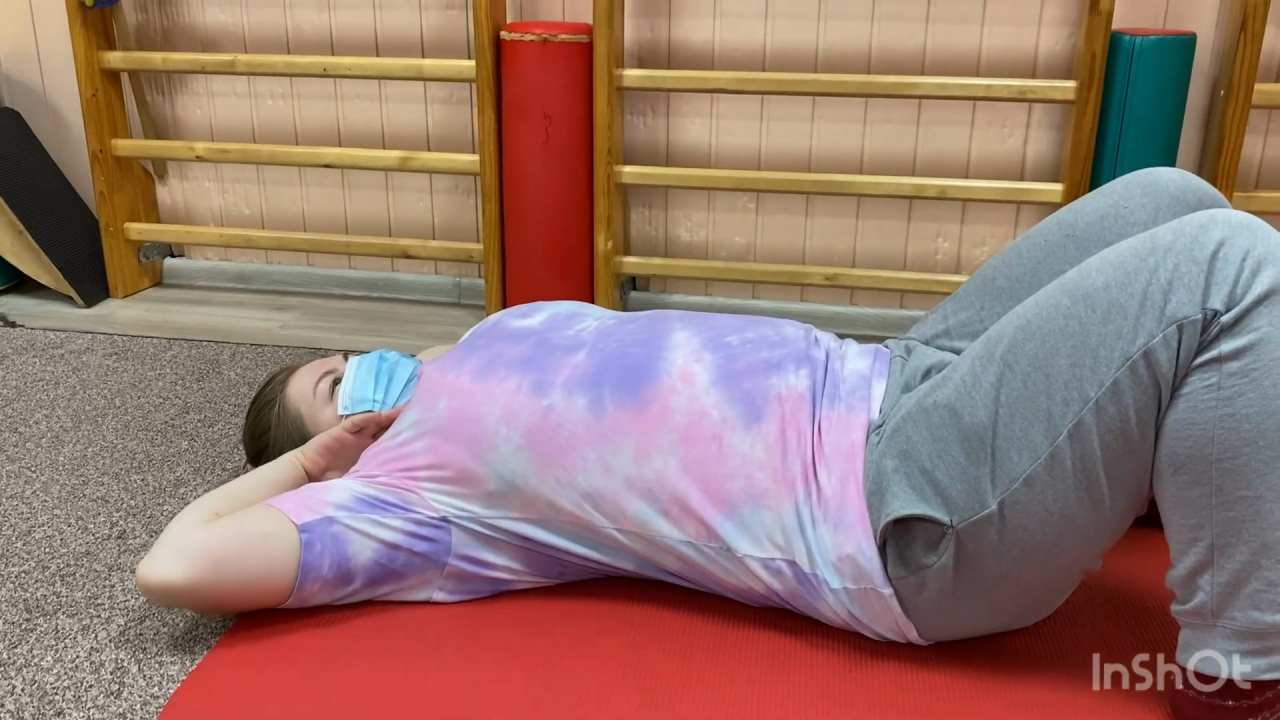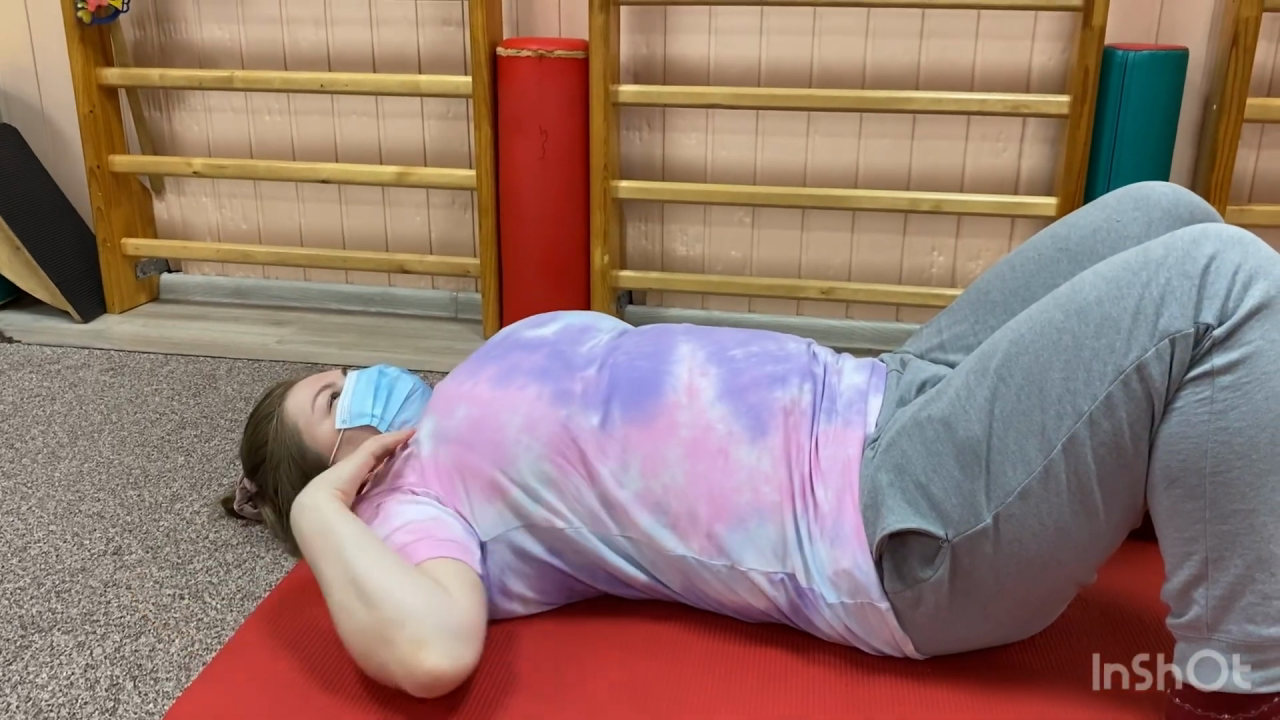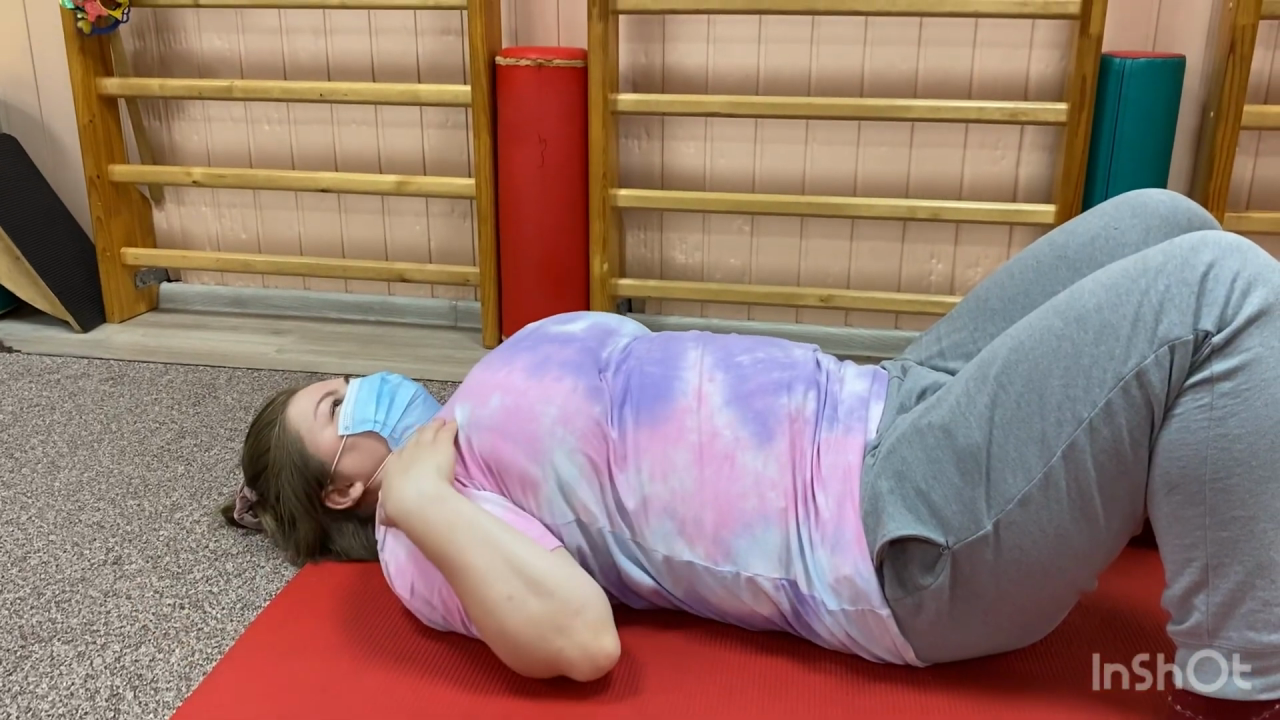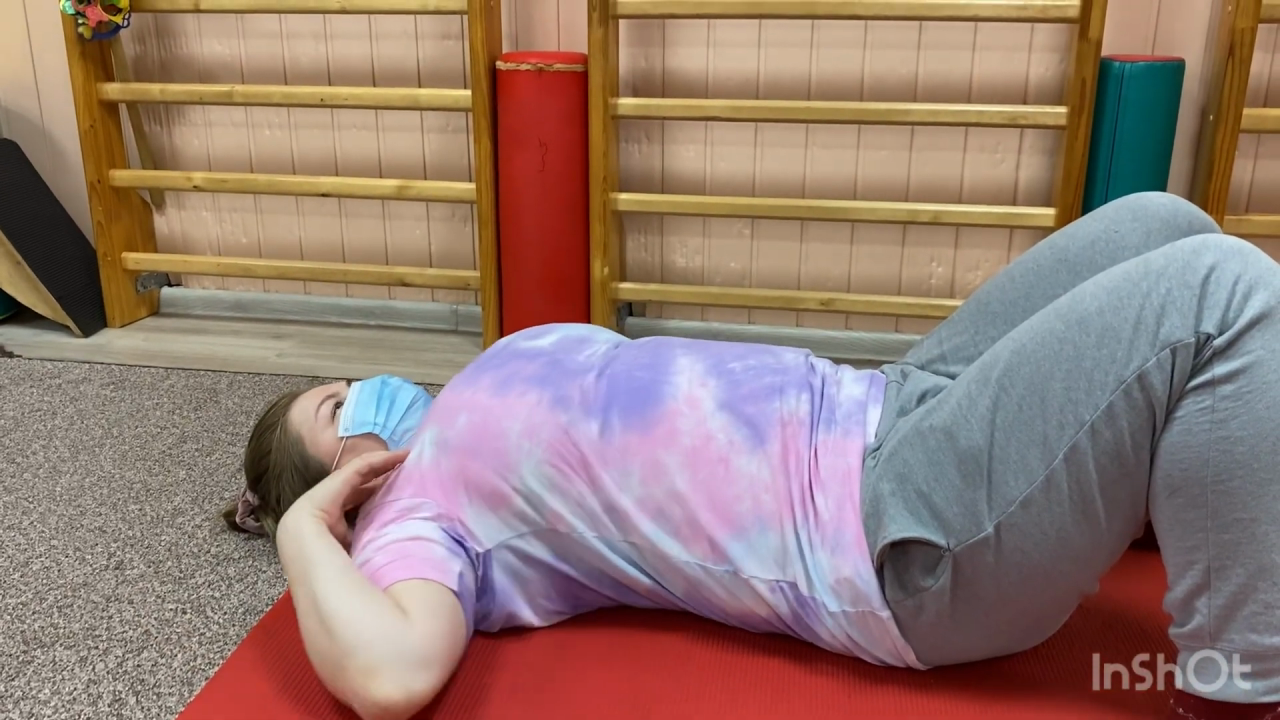
dt=0.7s
person 1, frame 1
left shoulder: (469, 381)
right shoulder: (407, 490)
right elbow: (174, 569)
right wrist: (294, 468)
left hip: (892, 390)
right hip: (911, 514)
left knee: (1168, 202)
person 1, frame 2
left shoulder: (470, 418)
right shoulder: (418, 503)
right wrist: (315, 507)
left hip: (886, 402)
right hip: (908, 528)
left knee: (1162, 216)
person 1, frame 3
left shoulder: (484, 416)
right shoulder: (425, 529)
right wrist: (413, 498)
left hip: (888, 411)
right hip: (910, 533)
left knee: (1159, 224)
person 1, frame 4
left shoulder: (470, 427)
right shoulder: (413, 515)
right wrist: (303, 526)
left hip: (888, 413)
right hip: (911, 540)
left knee: (1160, 223)
